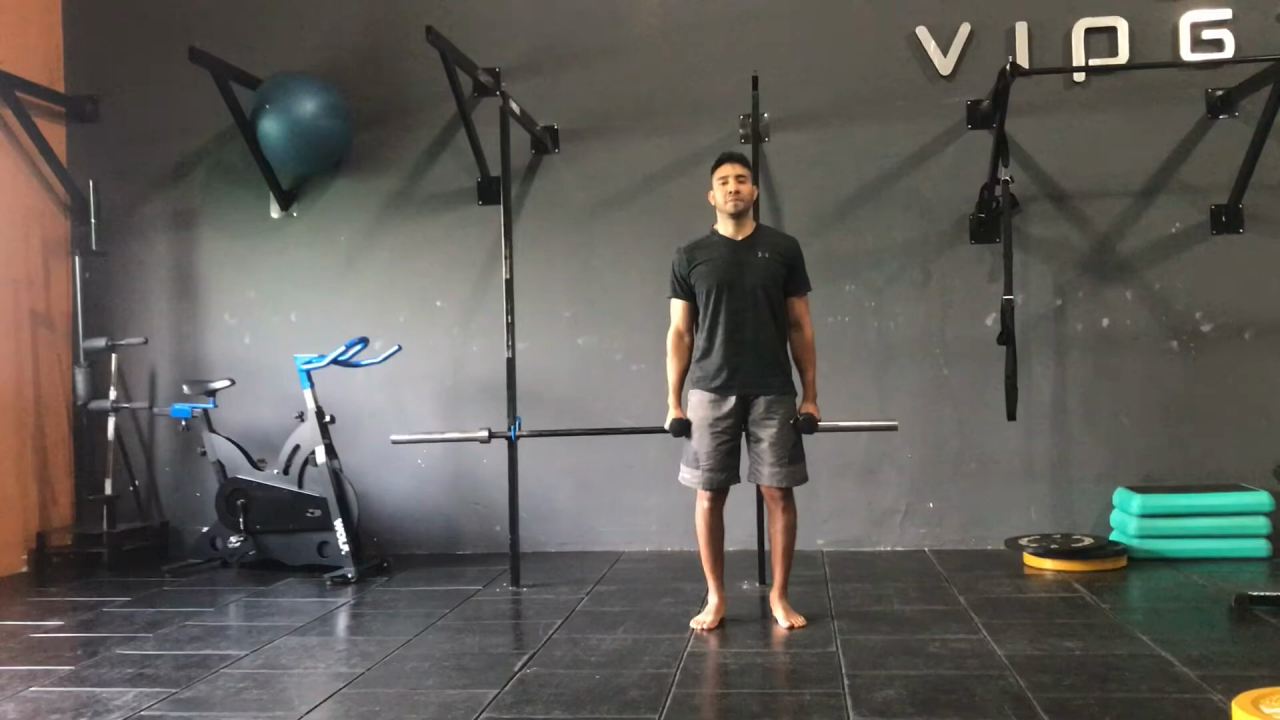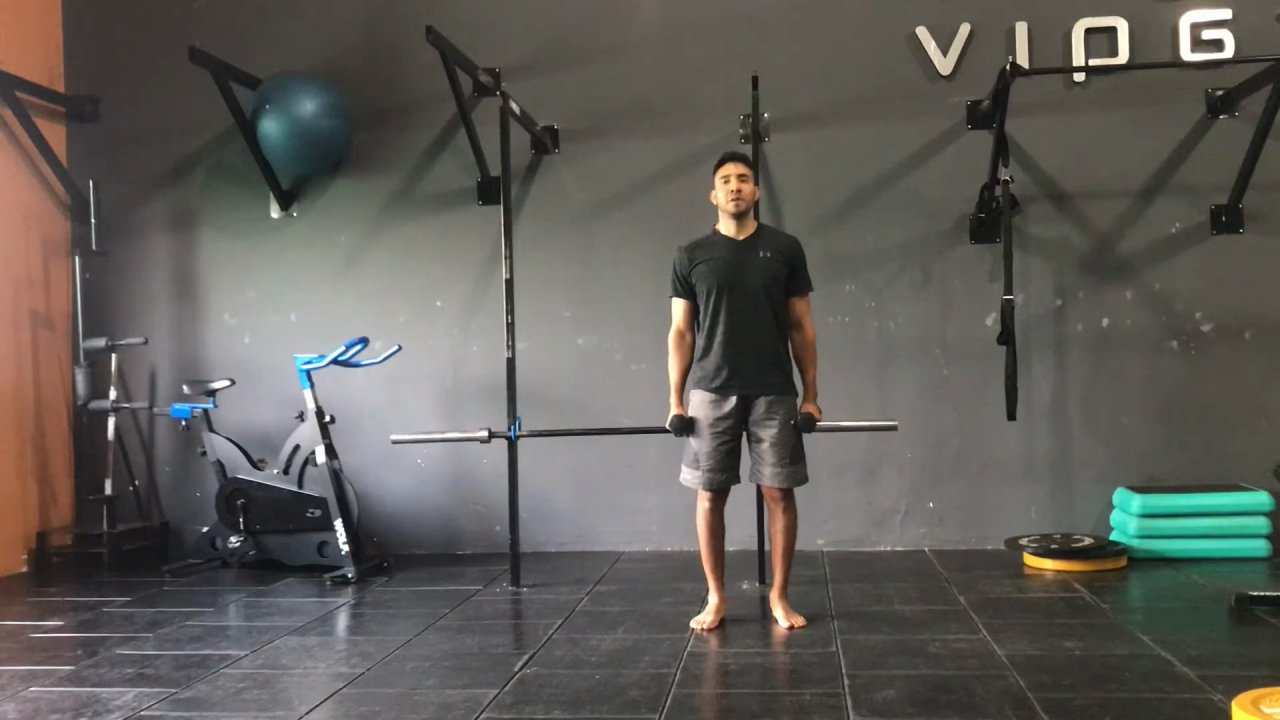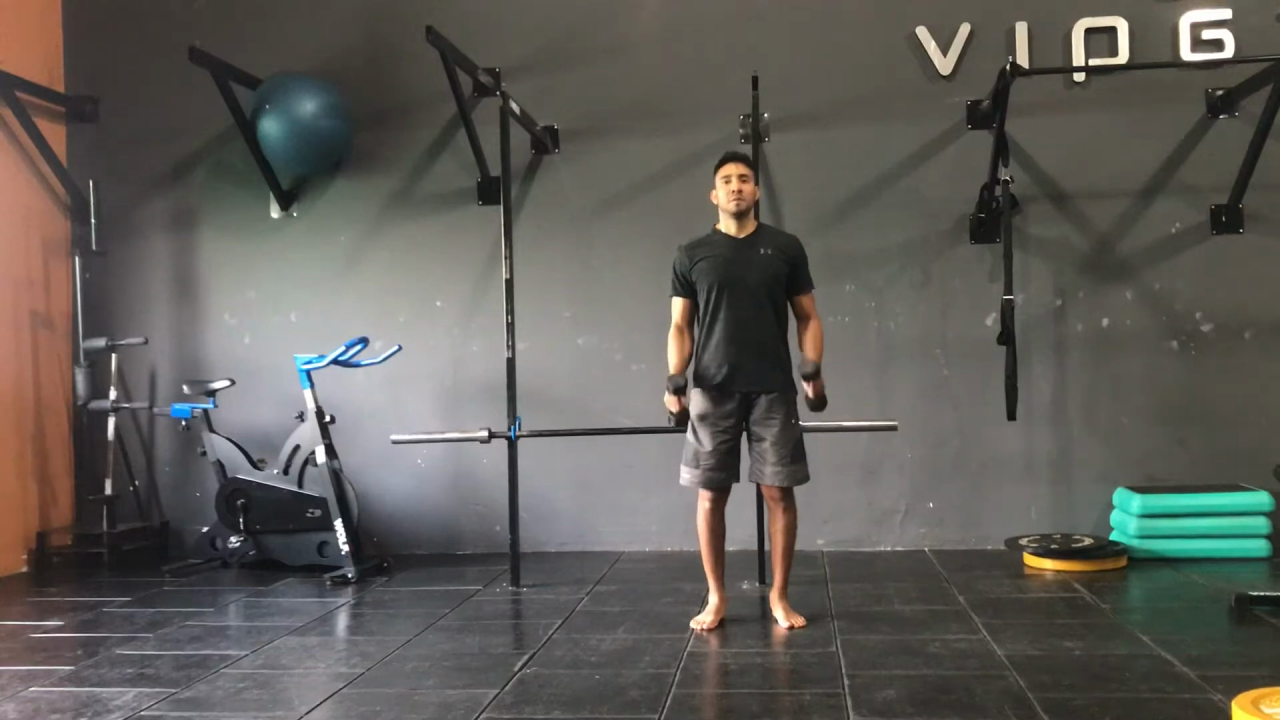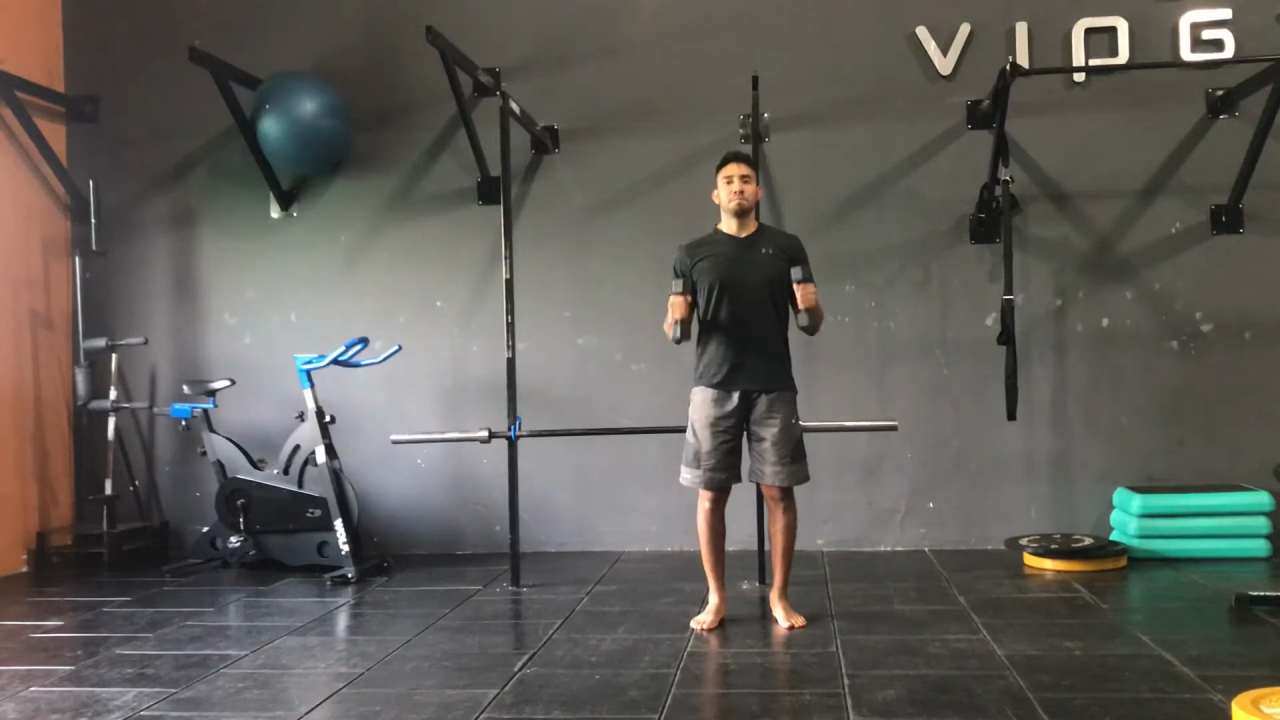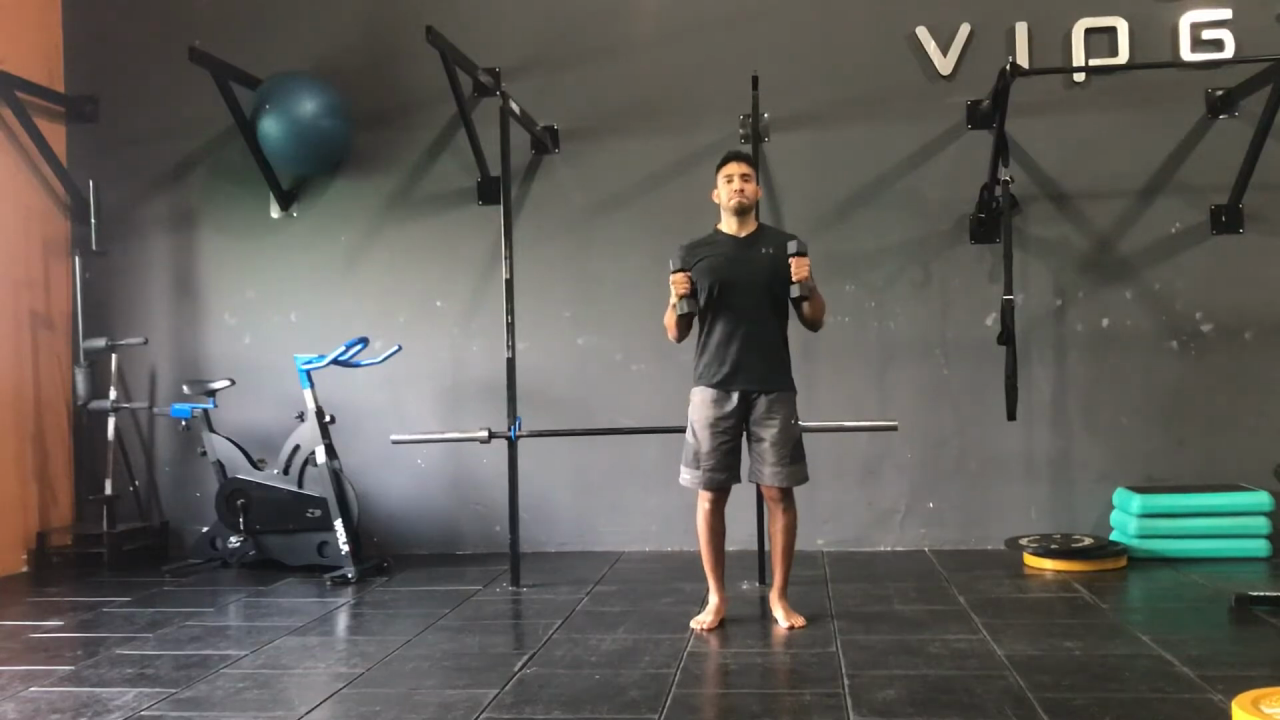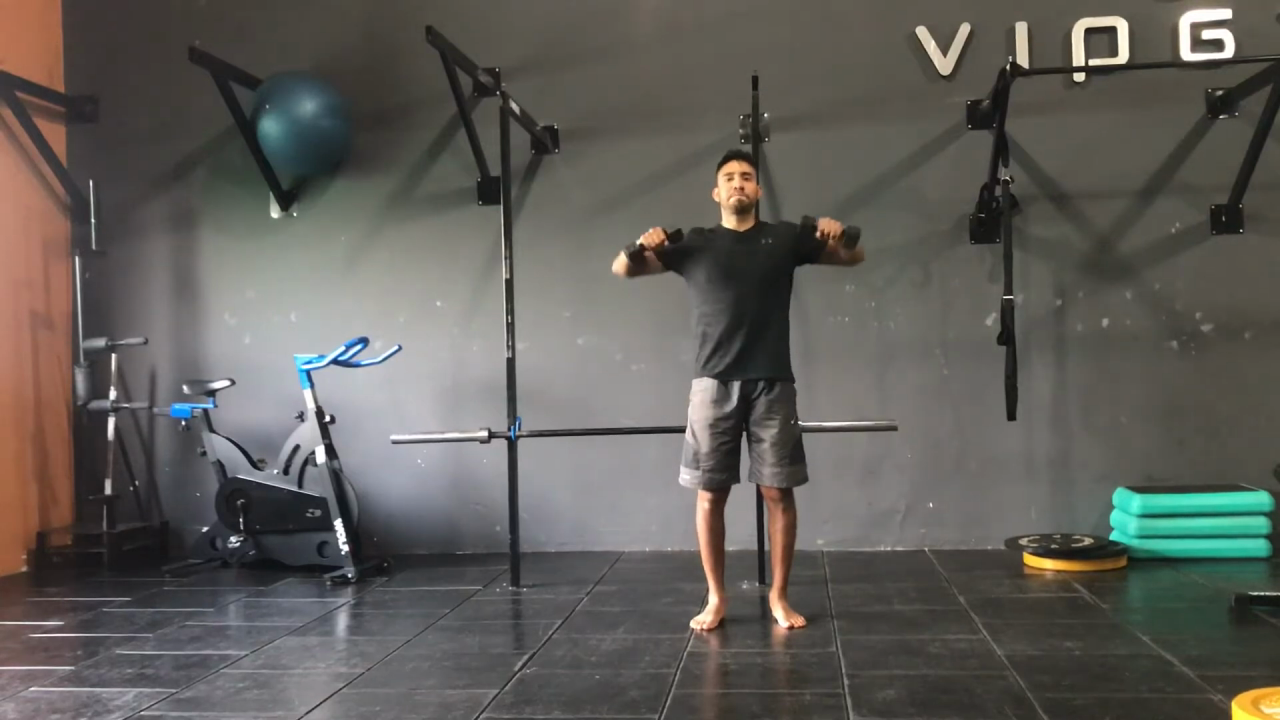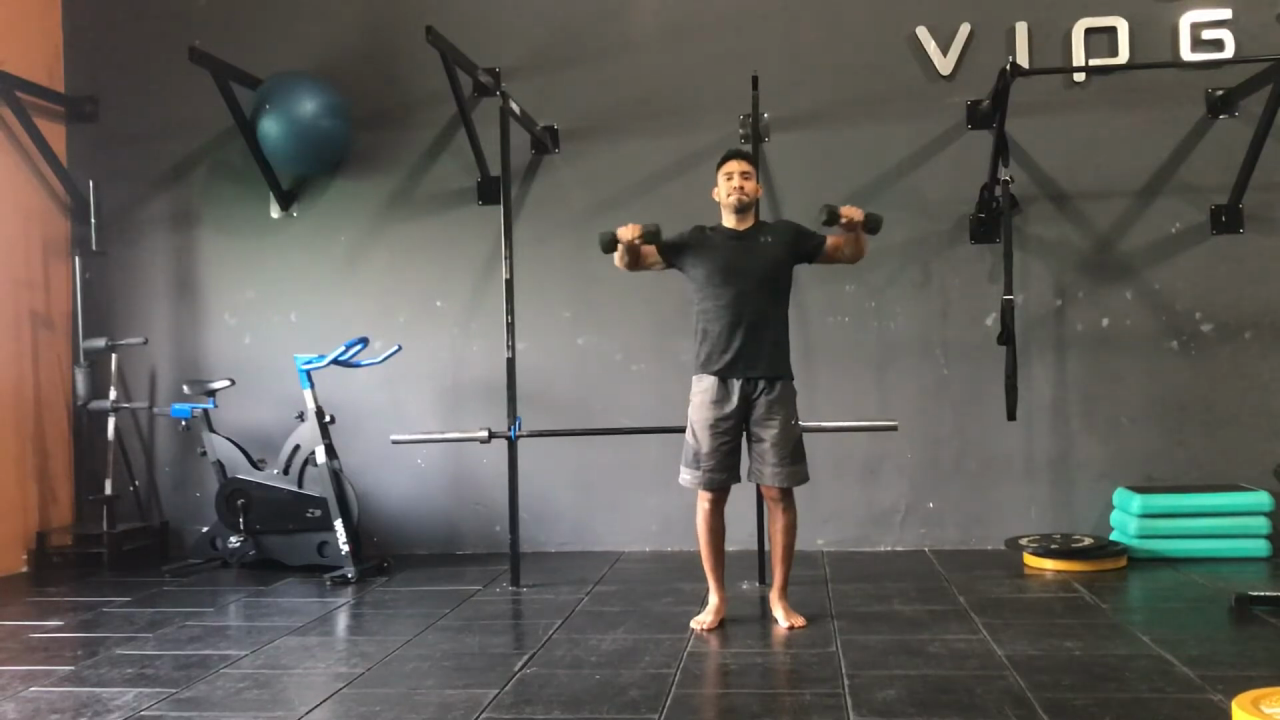
dt=0.4s
person 1, frame 1
left shoulder: (784, 249)
right shoulder: (691, 257)
left elbow: (800, 326)
right elbow: (680, 332)
left wrist: (810, 394)
right wrist: (674, 401)
left hip: (772, 393)
right hip: (711, 393)
left knee: (780, 493)
right knee: (709, 495)
left ankle: (779, 595)
right ankle: (716, 597)
person 1, frame 2
left shoulder: (785, 249)
right shoulder: (692, 256)
left elbow: (801, 326)
right elbow: (681, 331)
left wrist: (810, 394)
right wrist: (675, 399)
left hip: (773, 394)
right hip: (711, 393)
left knee: (780, 493)
right knee: (710, 495)
left ankle: (779, 595)
right ankle: (715, 597)
person 1, frame 3
left shoulder: (785, 247)
right shoulder: (691, 255)
left elbow: (808, 317)
right elbow: (680, 326)
left wrist: (813, 371)
right wrist: (675, 383)
left hip: (773, 391)
right hip: (713, 392)
left knee: (779, 492)
right knee: (710, 495)
left ankle: (779, 595)
right ankle: (715, 597)
person 1, frame 4
left shoulder: (786, 247)
right shoulder: (693, 253)
left elbow: (809, 319)
right elbow: (676, 324)
left wrist: (813, 306)
right wrist: (673, 318)
left hip: (774, 389)
right hip: (714, 388)
left knee: (780, 492)
right knee: (711, 494)
left ankle: (779, 595)
right ankle: (716, 597)
person 1, frame 5
left shoulder: (784, 246)
right shoulder: (694, 253)
left elbow: (814, 321)
right elbow: (676, 333)
left wrist: (809, 287)
right wrist: (676, 302)
left hip: (773, 389)
right hip: (713, 388)
left knee: (779, 492)
right knee: (710, 495)
left ankle: (779, 595)
right ankle: (715, 598)
person 1, frame 6
left shoulder: (785, 237)
right shoulder: (694, 243)
left elbow: (854, 256)
right elbow: (622, 269)
left wrist: (840, 235)
right wrist: (639, 248)
left hip: (772, 384)
right hip: (714, 384)
left knee: (779, 492)
right knee: (710, 494)
left ankle: (779, 595)
right ankle: (716, 597)
person 1, frame 7
left shoulder: (784, 236)
right shoulder: (694, 242)
left elbow: (851, 254)
right elbow: (627, 262)
left wrist: (854, 226)
right wrist: (626, 242)
left hip: (772, 383)
right hip: (714, 383)
left knee: (779, 492)
right knee: (710, 493)
left ankle: (779, 595)
right ankle: (716, 598)
